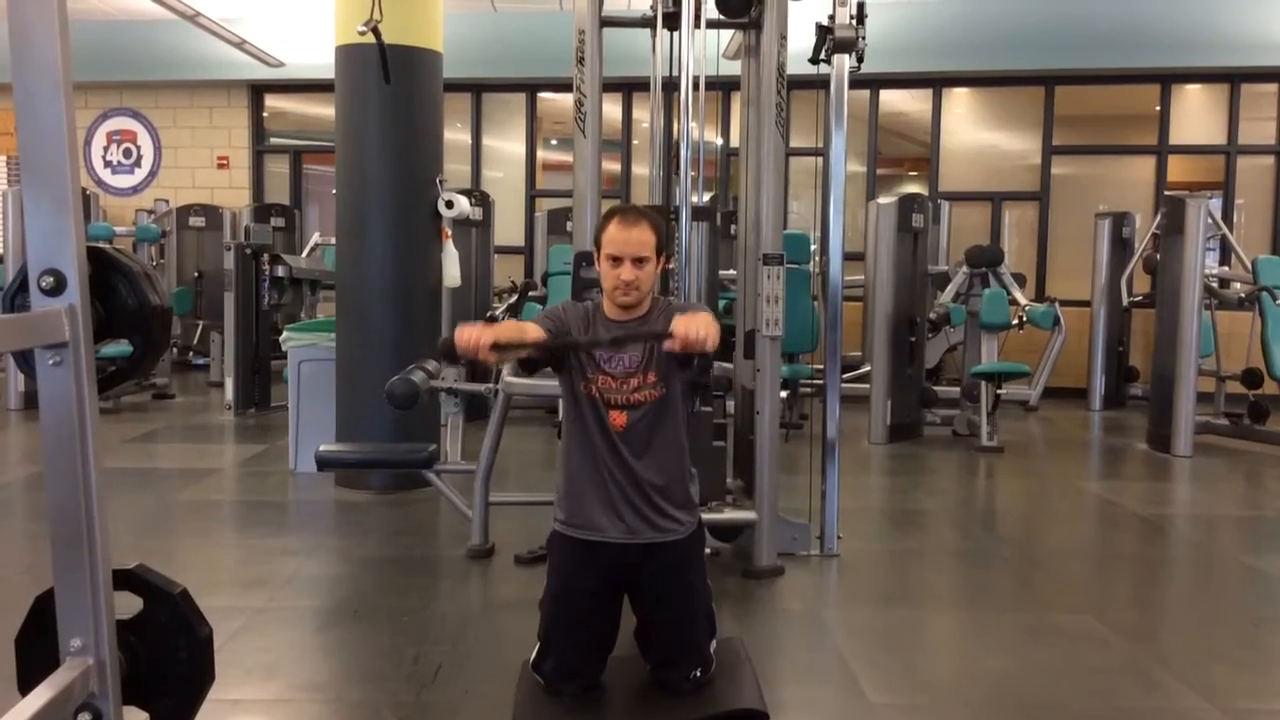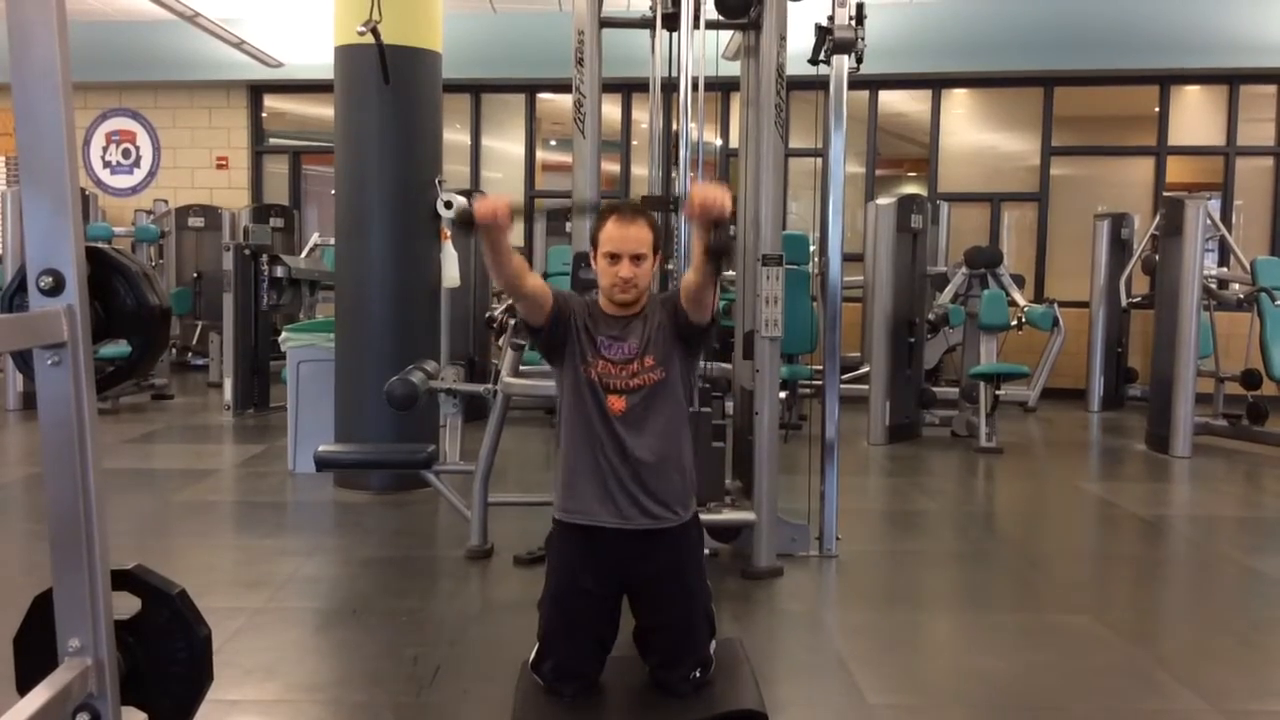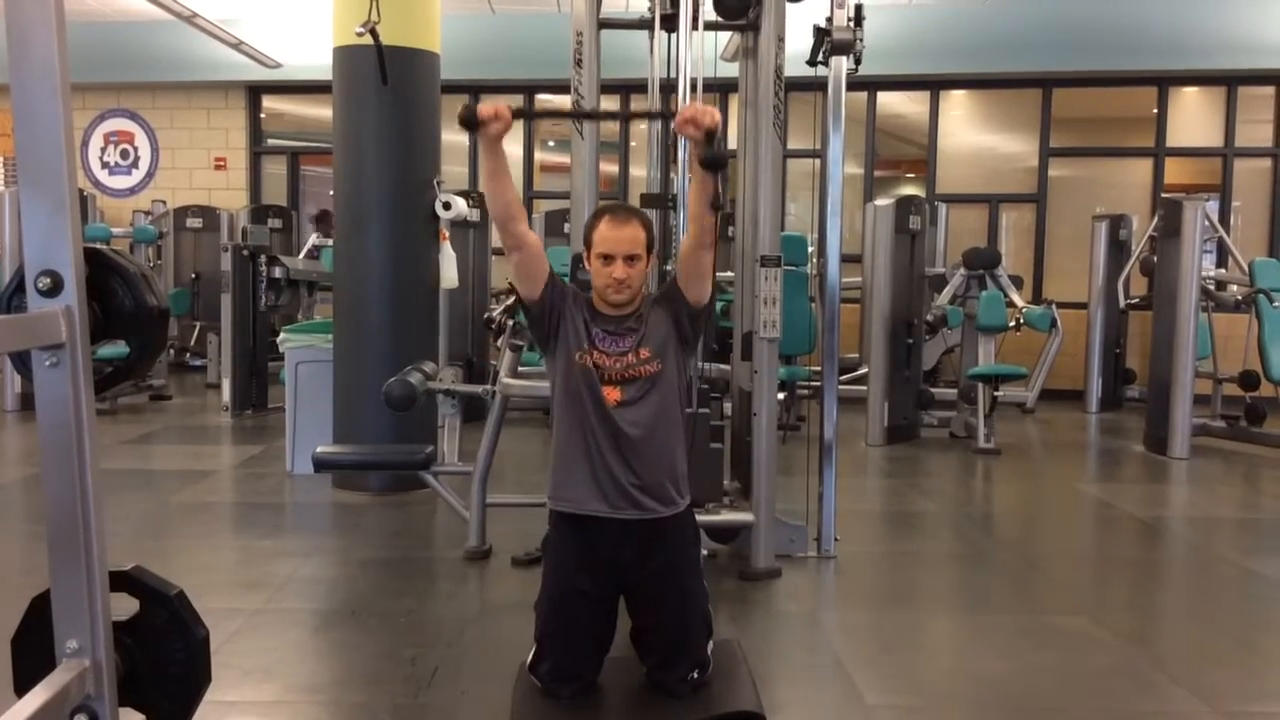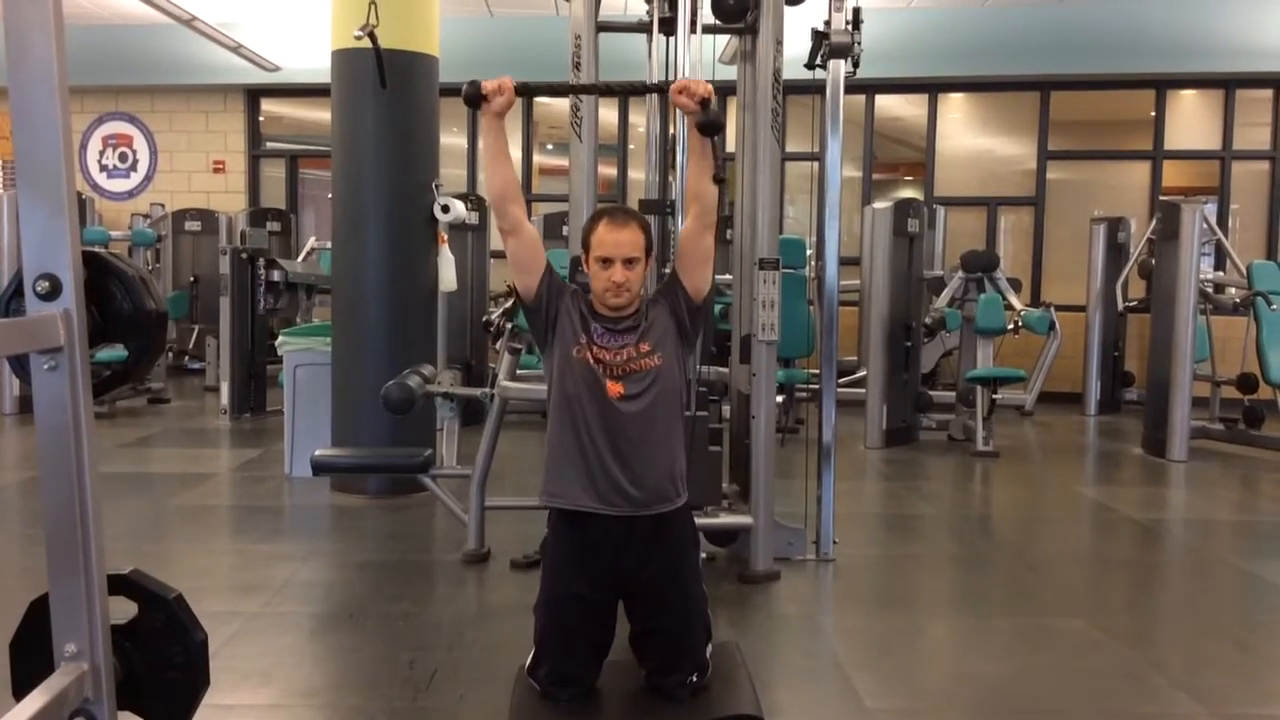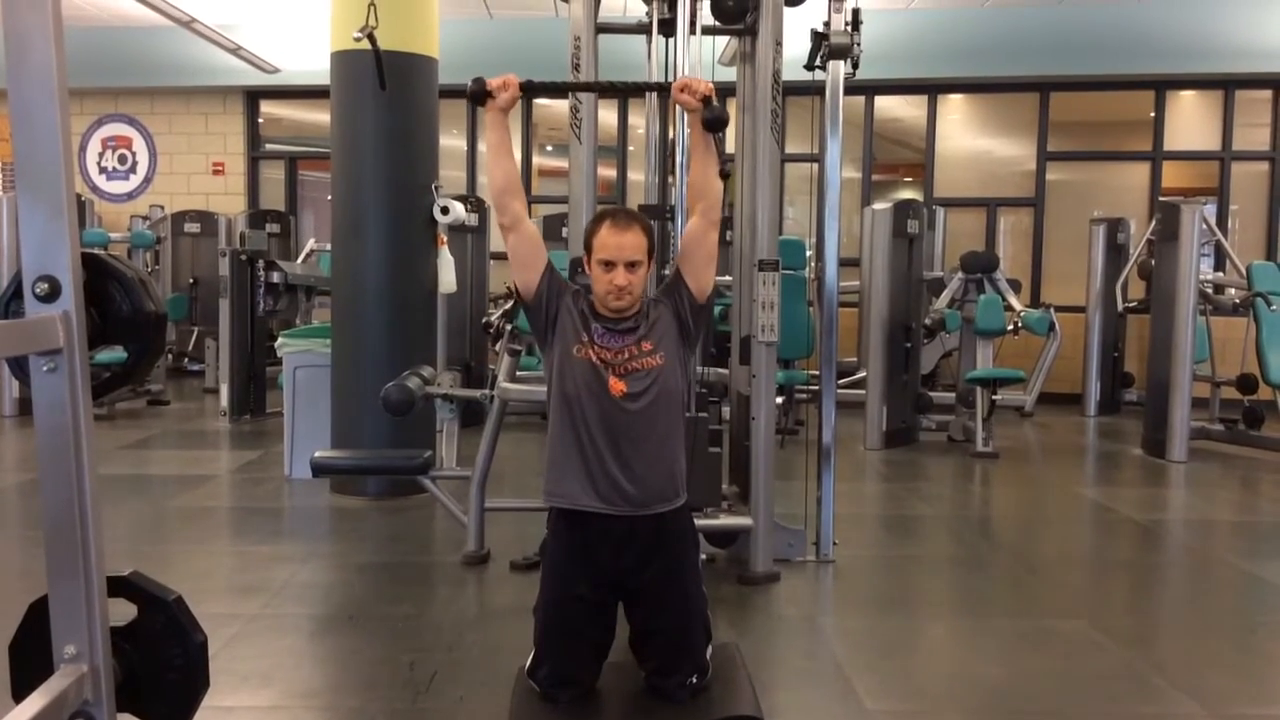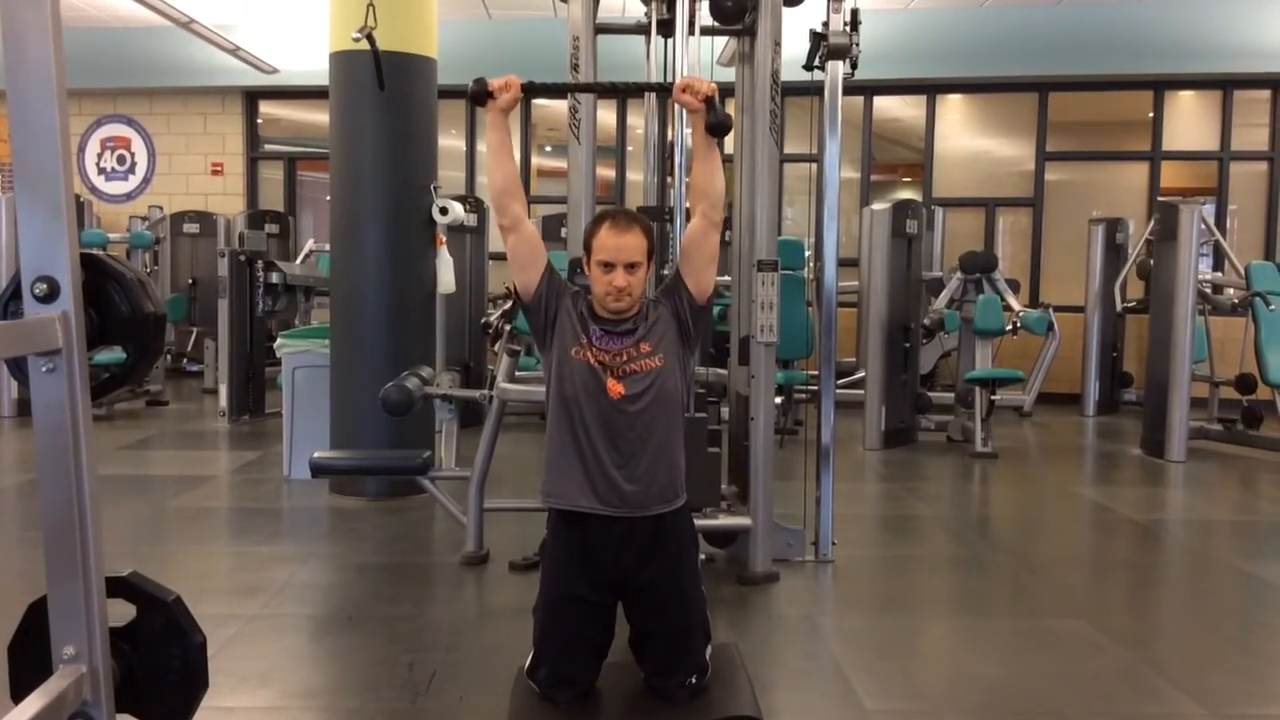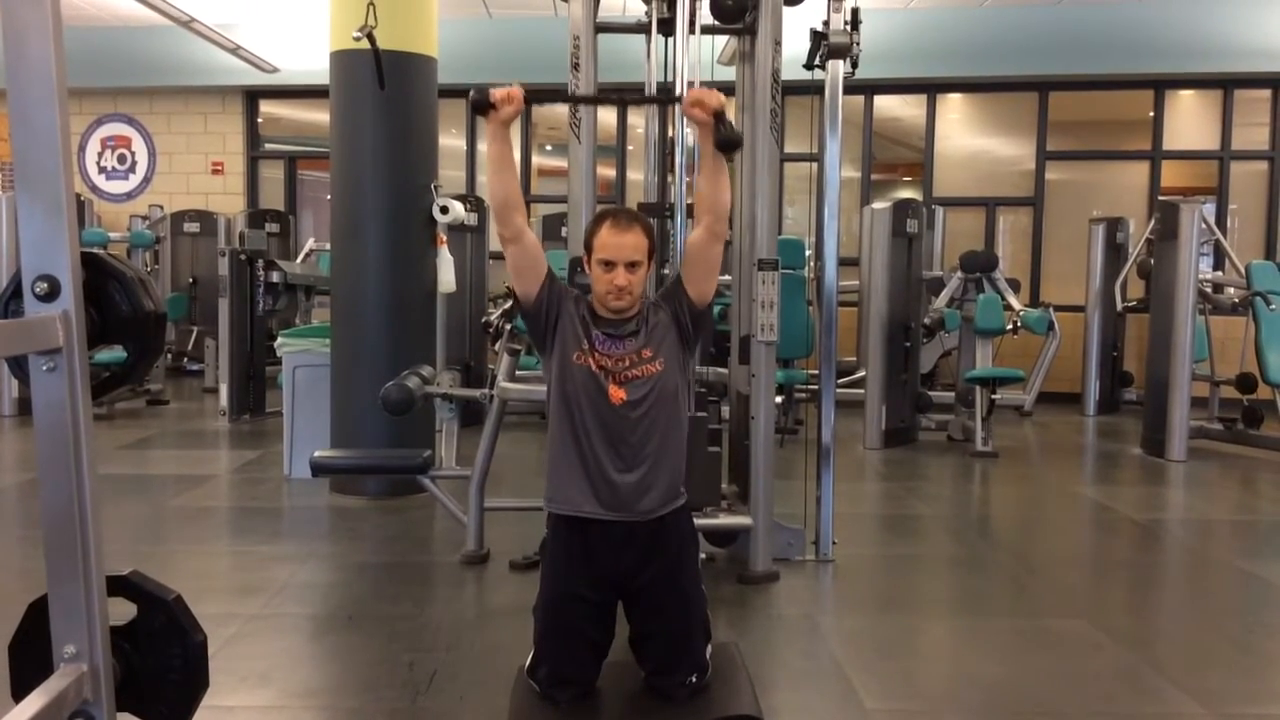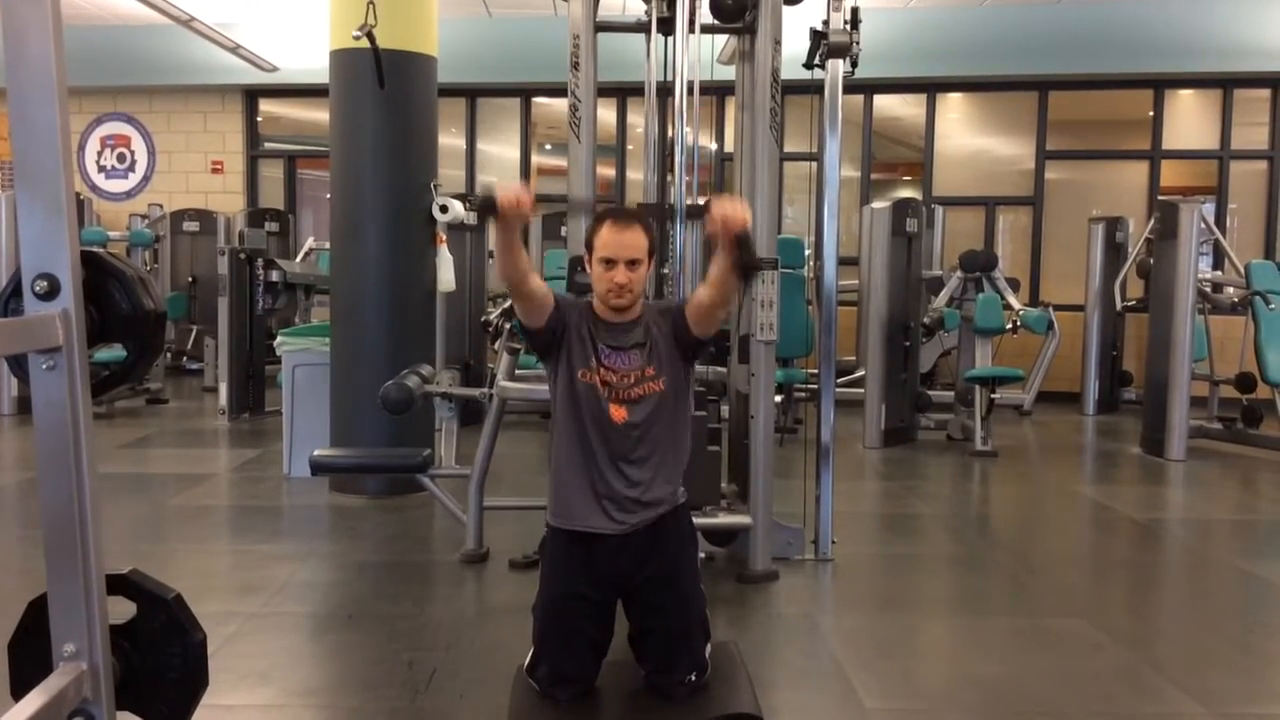
dt=0.3s
person 1, frame 1
left shoulder: (673, 325)
right shoulder: (570, 324)
left elbow: (702, 326)
right elbow: (522, 334)
left wrist: (700, 329)
right wrist: (485, 335)
left hip: (668, 531)
right hip: (582, 531)
left knee: (684, 677)
right knee: (563, 678)
left ankle: (651, 633)
right ankle: (602, 632)
person 1, frame 2
left shoulder: (676, 318)
right shoulder: (569, 320)
left elbow: (703, 280)
right elbow: (519, 285)
left wrist: (709, 222)
right wrist: (494, 234)
left hip: (667, 526)
right hip: (582, 526)
left knee: (684, 677)
right knee: (564, 678)
left ankle: (650, 638)
right ankle: (596, 634)
person 1, frame 3
left shoulder: (673, 318)
right shoulder: (560, 316)
left elbow: (701, 235)
right elbow: (514, 232)
left wrist: (703, 149)
right wrist: (490, 143)
left hip: (663, 523)
right hip: (578, 523)
left knee: (682, 677)
right knee: (561, 678)
left ankle: (650, 636)
right ankle: (597, 632)
person 1, frame 4
left shoulder: (673, 317)
right shoulder: (558, 315)
left elbow: (702, 218)
right elbow: (511, 219)
left wrist: (698, 121)
right wrist: (492, 119)
left hip: (662, 524)
right hip: (577, 525)
left knee: (680, 679)
right knee: (560, 682)
left ankle: (652, 644)
right ankle: (590, 643)
person 1, frame 5
left shoulder: (675, 317)
right shoulder: (559, 314)
left elbow: (705, 216)
right elbow: (511, 215)
left wrist: (697, 119)
right wrist: (497, 116)
left hip: (662, 524)
right hip: (577, 525)
left knee: (682, 681)
right knee: (560, 684)
left ankle: (650, 644)
right ankle: (591, 642)
person 1, frame 6
left shoulder: (675, 318)
right shoulder: (557, 316)
left elbow: (707, 217)
right elbow: (511, 216)
left wrist: (699, 119)
right wrist: (497, 117)
left hip: (661, 526)
right hip: (577, 526)
left knee: (680, 682)
right knee: (559, 685)
left ankle: (654, 647)
right ankle: (587, 646)
person 1, frame 7
left shoulder: (673, 319)
right shoulder: (557, 318)
left elbow: (711, 231)
right elbow: (511, 229)
left wrist: (707, 134)
right wrist: (499, 131)
left hip: (661, 527)
right hip: (577, 528)
left knee: (680, 681)
right knee: (560, 683)
left ankle: (650, 642)
right ankle: (599, 638)
person 1, frame 8
left shoulder: (675, 329)
right shoulder: (564, 327)
left elbow: (717, 296)
right elbow: (521, 285)
left wrist: (728, 240)
right wrist: (508, 224)
left hip: (661, 528)
right hip: (577, 533)
left knee: (680, 679)
right knee: (558, 682)
left ankle: (650, 644)
right ankle: (592, 640)
